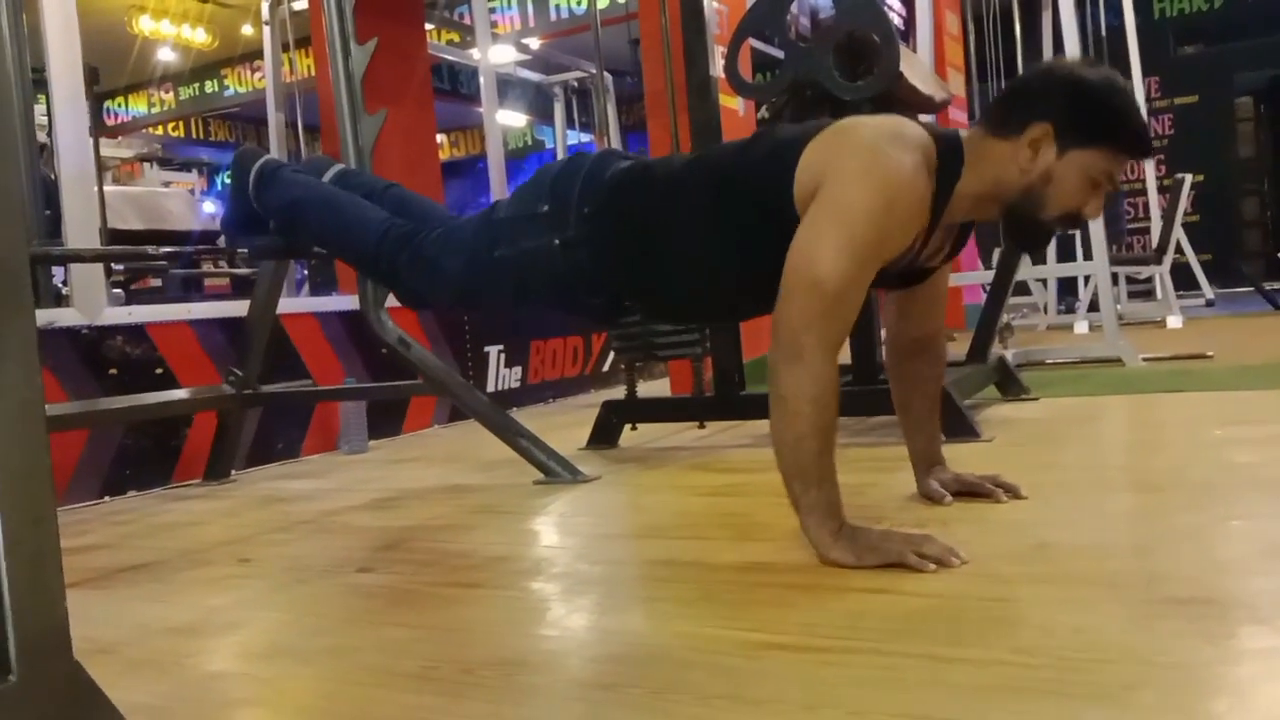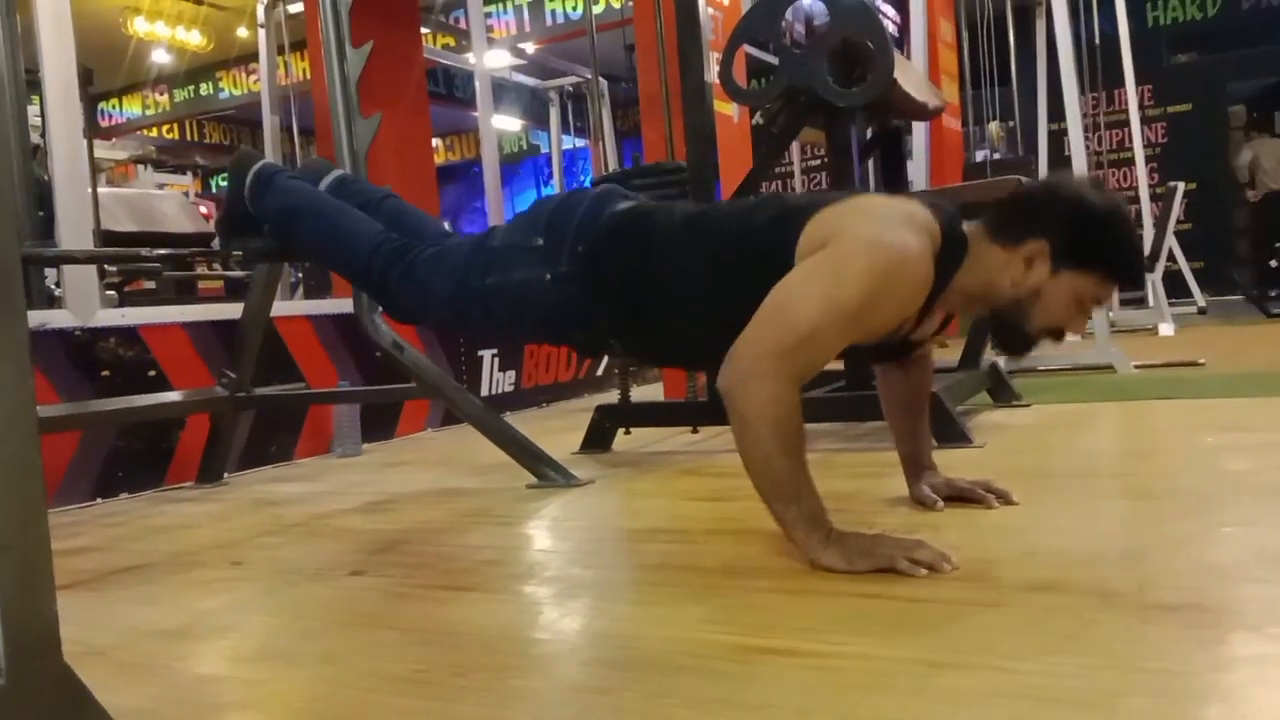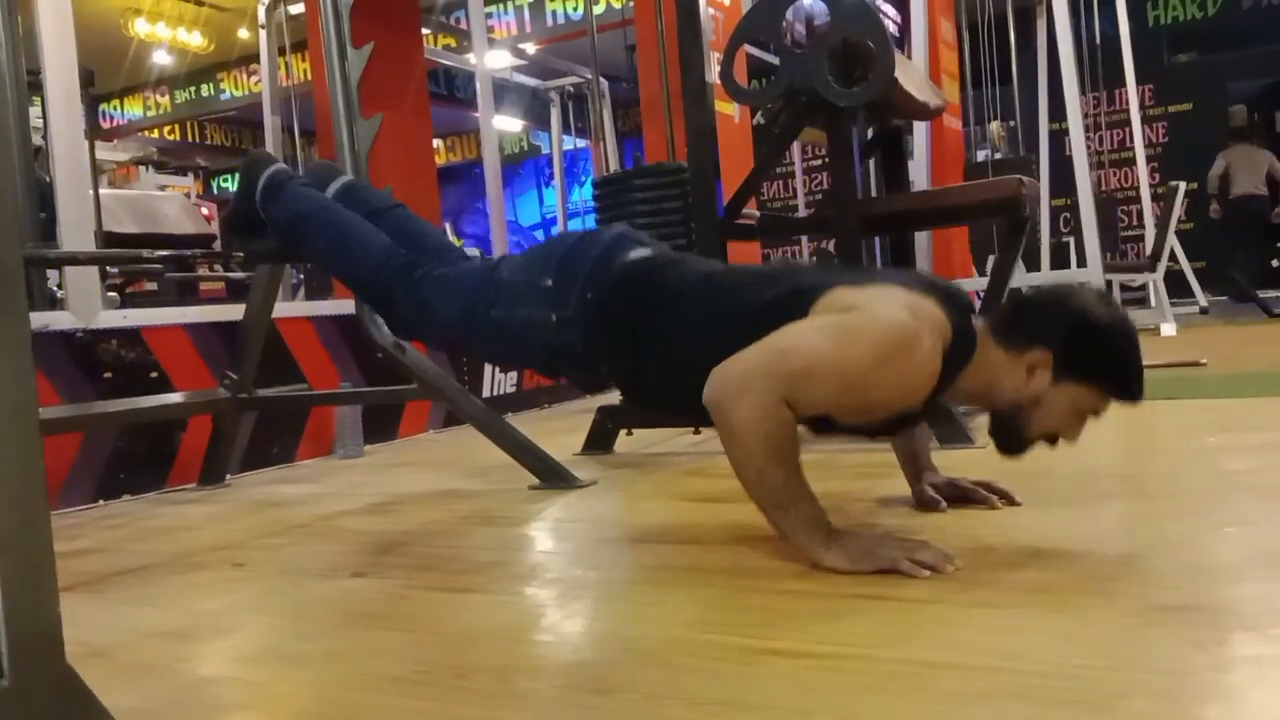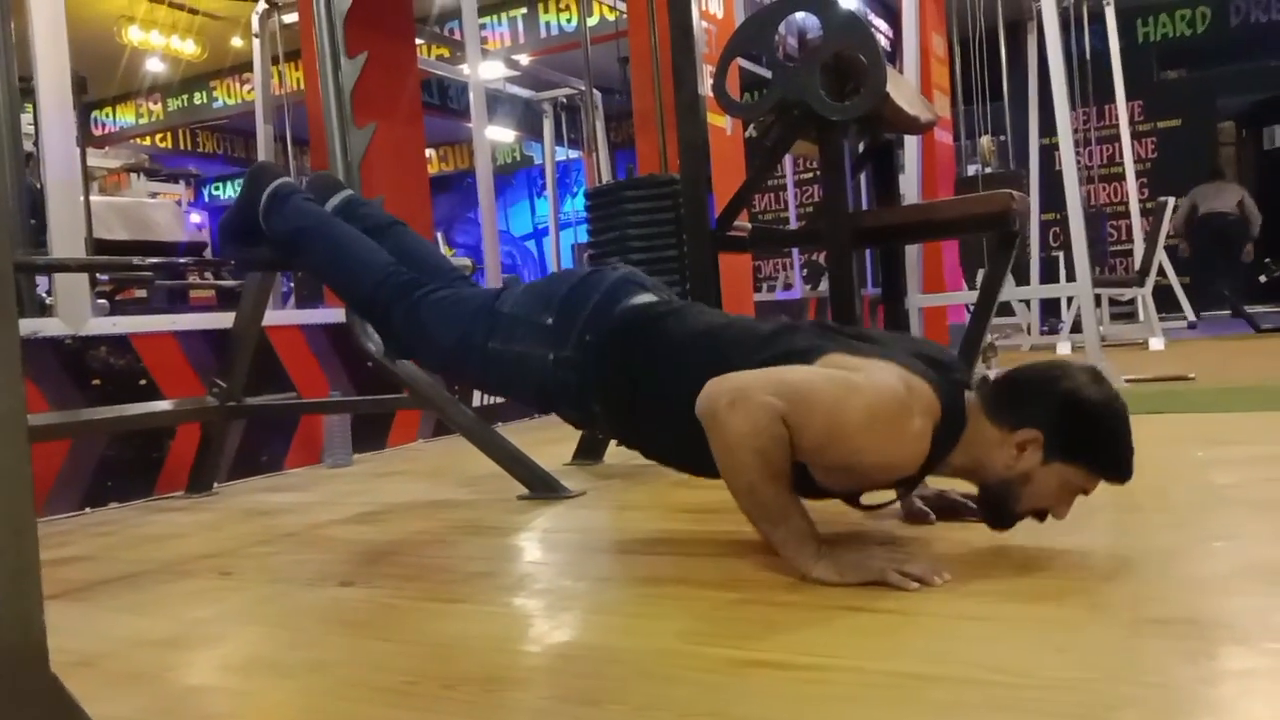
dt=0.3s
person 1, frame 1
left shoulder: (954, 203)
right shoulder: (890, 178)
left elbow: (917, 337)
right elbow: (801, 352)
left wrist: (930, 467)
right wrist: (830, 534)
left hip: (630, 249)
right hip: (589, 227)
left knee: (433, 248)
right knee: (415, 264)
left ankle: (330, 178)
right ankle: (269, 185)
person 1, frame 2
left shoulder: (948, 267)
right shoulder: (898, 262)
left elbow: (904, 356)
right elbow: (752, 374)
left wrist: (920, 472)
right wrist: (821, 540)
left hip: (635, 251)
right hip: (587, 260)
left knee: (438, 262)
right knee: (410, 277)
left ankle: (328, 185)
right ankle: (265, 190)
person 1, frame 3
left shoulder: (948, 332)
right shoulder: (906, 345)
right elbow: (739, 388)
left wrist: (922, 475)
right wrist: (821, 541)
left hip: (641, 282)
right hip: (593, 305)
left knee: (440, 279)
right knee: (413, 293)
left ankle: (334, 189)
right ankle: (275, 193)
person 1, frame 4
left shoulder: (949, 382)
right shoulder: (899, 425)
right elbow: (732, 402)
left wrist: (915, 492)
right wrist: (812, 553)
left hip: (638, 319)
right hip: (590, 343)
left knee: (452, 298)
right knee: (413, 312)
left ankle: (333, 202)
right ankle: (275, 203)
